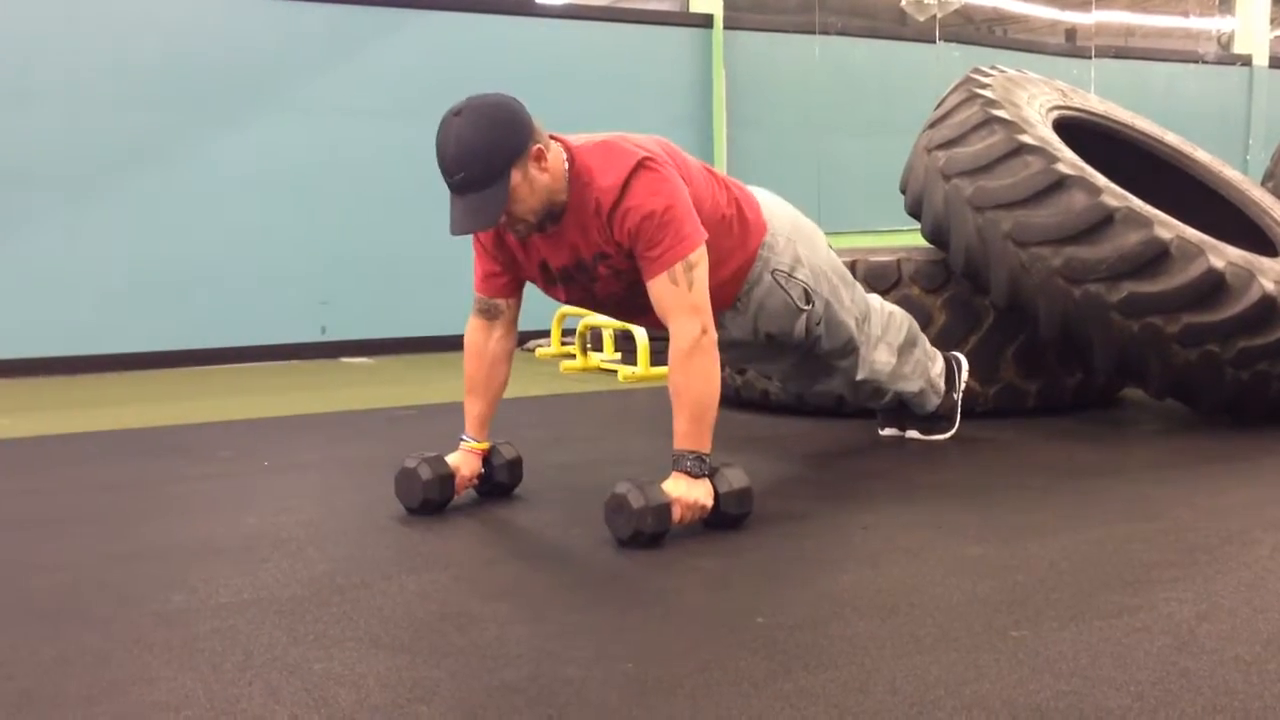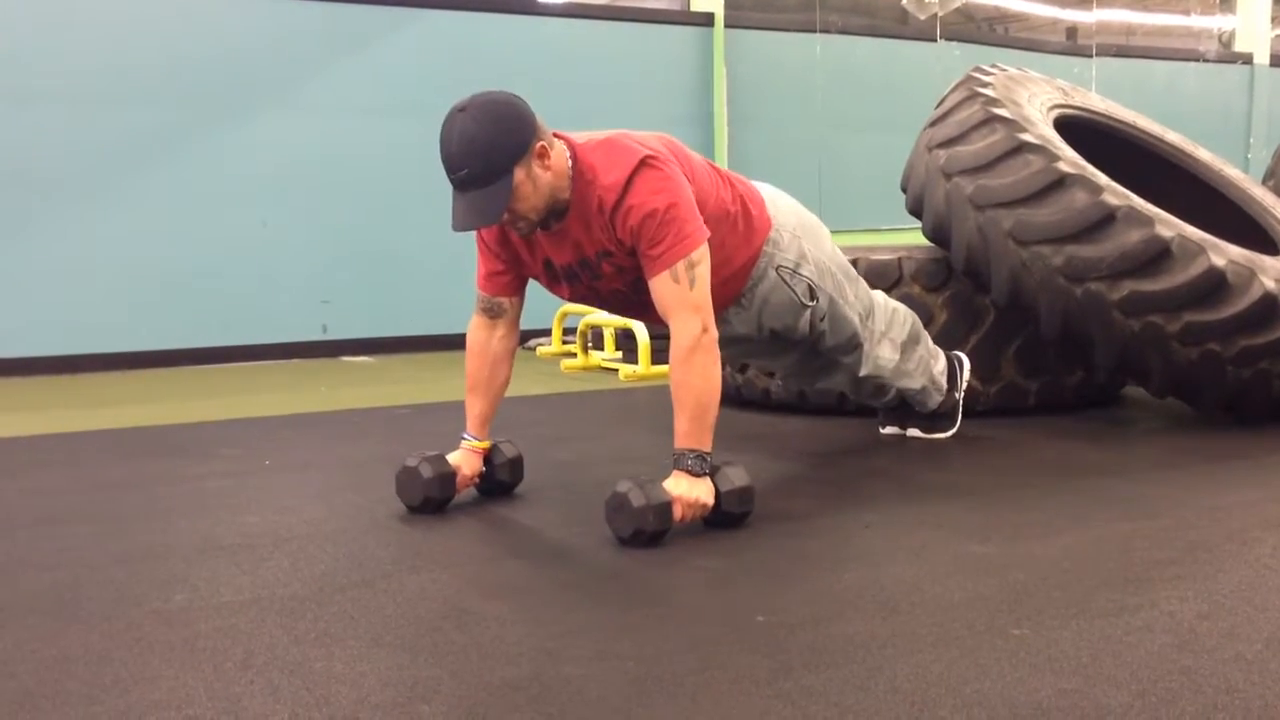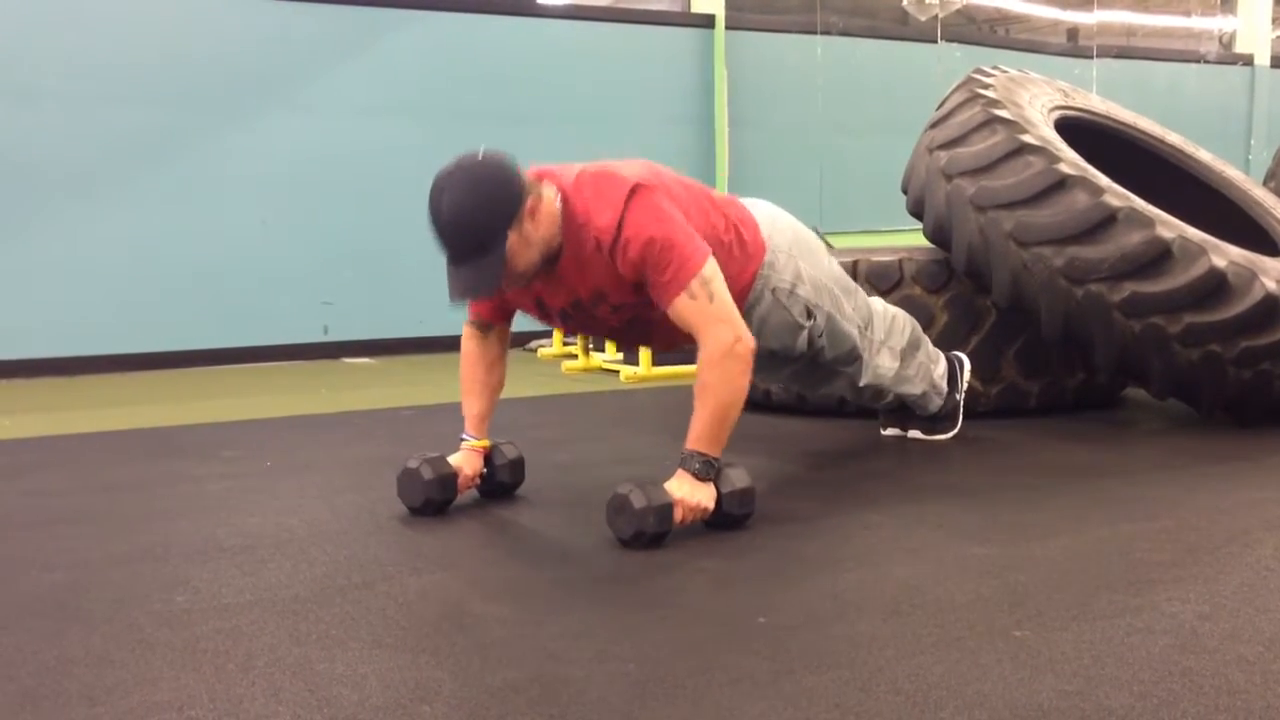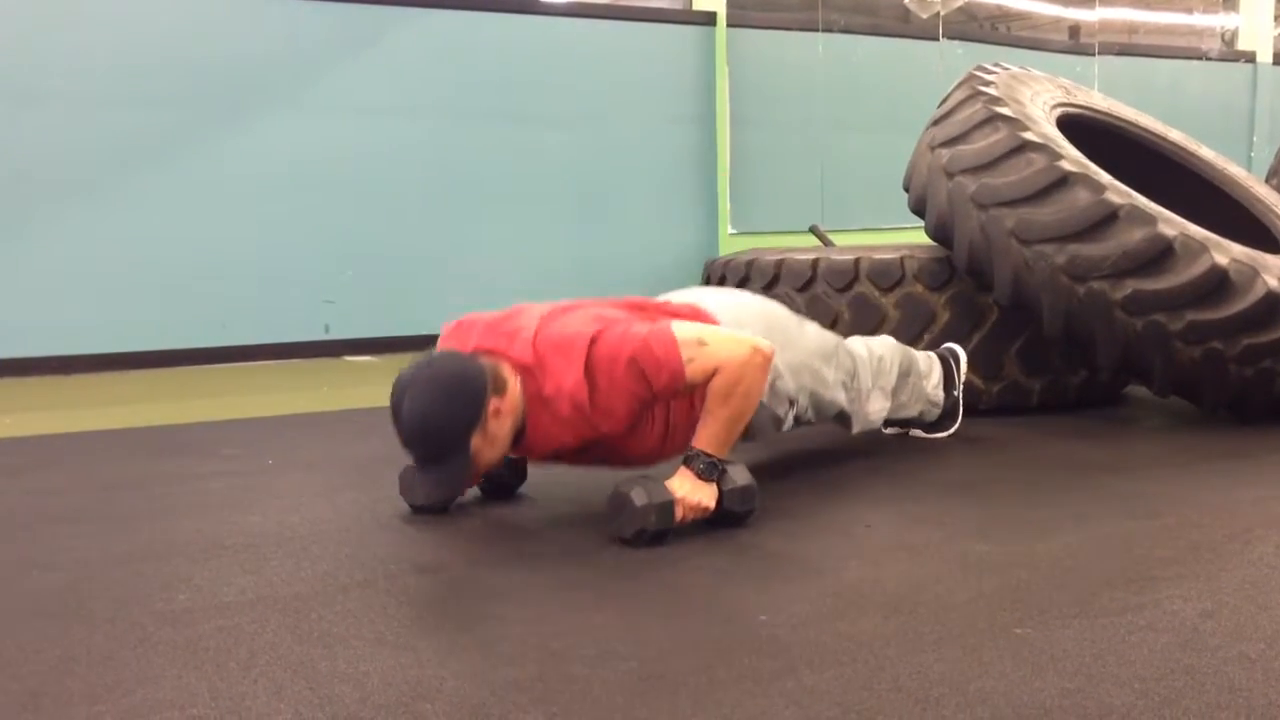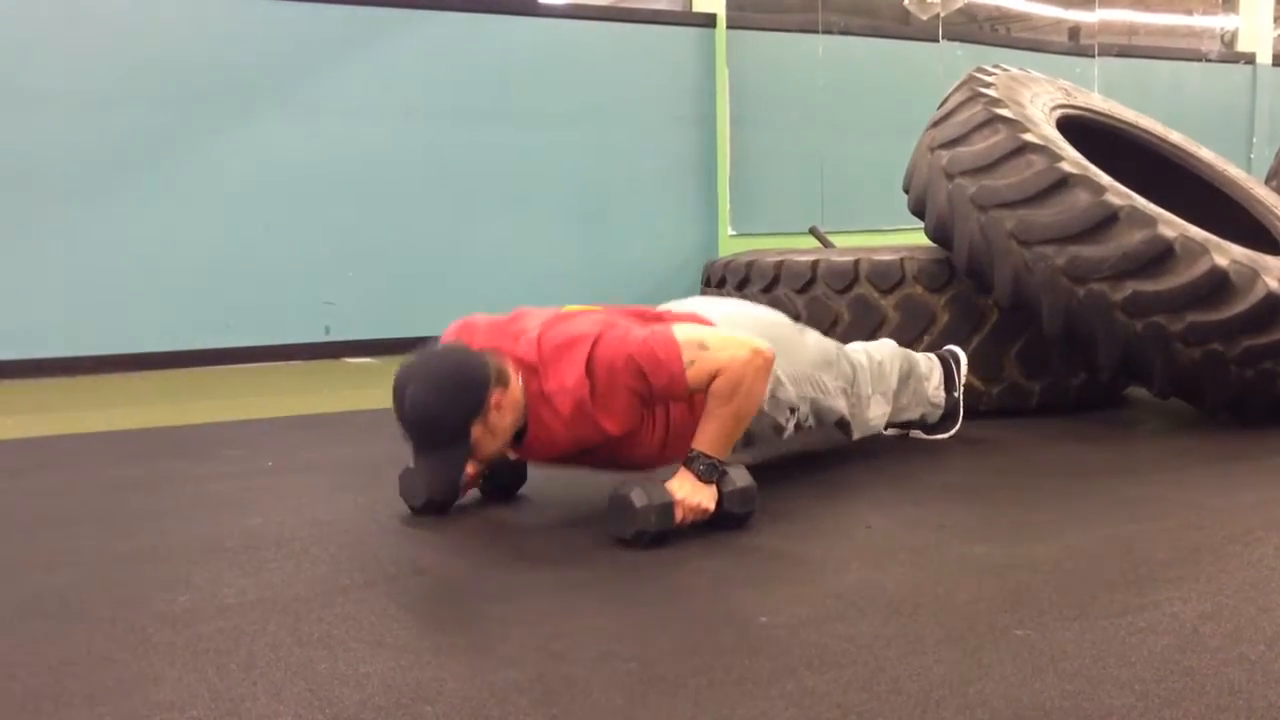
dt=0.4s
person 1, frame 1
left shoulder: (634, 186)
right shoulder: (499, 214)
left elbow: (693, 332)
right elbow: (491, 323)
left wrist: (690, 468)
right wrist: (473, 444)
left hip: (763, 259)
right hip: (716, 306)
left knee: (862, 340)
right knee: (816, 368)
left ankle: (937, 381)
right ankle: (904, 397)
person 1, frame 2
left shoulder: (637, 184)
right shoulder: (503, 212)
left elbow: (694, 332)
right elbow: (494, 322)
left wrist: (691, 467)
right wrist: (473, 443)
left hip: (769, 255)
left knee: (867, 337)
right knee: (826, 366)
left ankle: (939, 380)
right ankle: (903, 398)
person 1, frame 3
left shoulder: (629, 221)
right shoulder: (497, 240)
left elbow: (729, 343)
right elbow: (484, 332)
left wrist: (696, 470)
right wrist: (473, 441)
left hip: (763, 270)
right hip: (697, 289)
left knee: (864, 347)
right knee: (825, 369)
left ankle: (939, 383)
right ankle: (905, 396)
person 1, frame 4
left shoulder: (592, 372)
right shoulder: (465, 355)
left elbow: (749, 356)
left wrist: (700, 469)
right wrist: (474, 463)
left hip: (734, 347)
right hip: (675, 328)
left knee: (848, 384)
left ankle: (936, 375)
right ankle: (908, 371)
person 1, frame 5
left shoulder: (591, 377)
right shoulder: (467, 350)
left elbow: (750, 355)
left wrist: (701, 469)
right wrist: (473, 461)
left hip: (739, 359)
right hip: (673, 340)
left knee: (848, 390)
left ankle: (935, 376)
right ankle: (879, 360)
